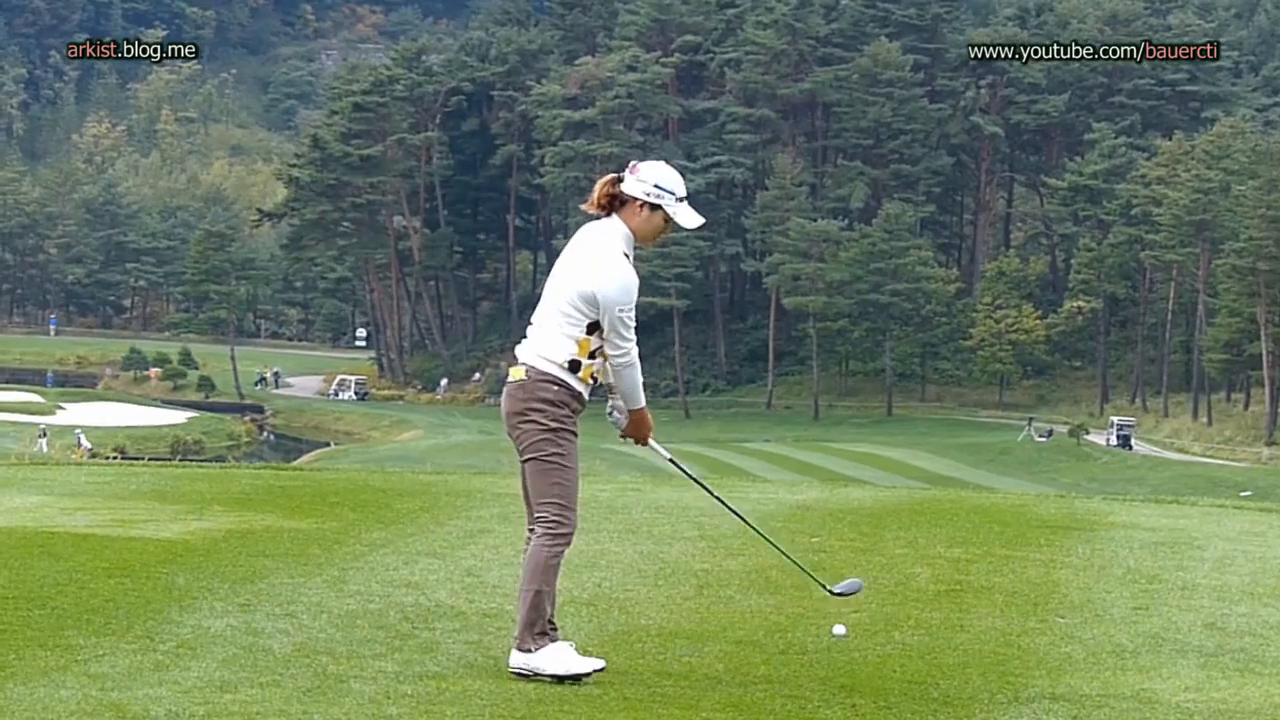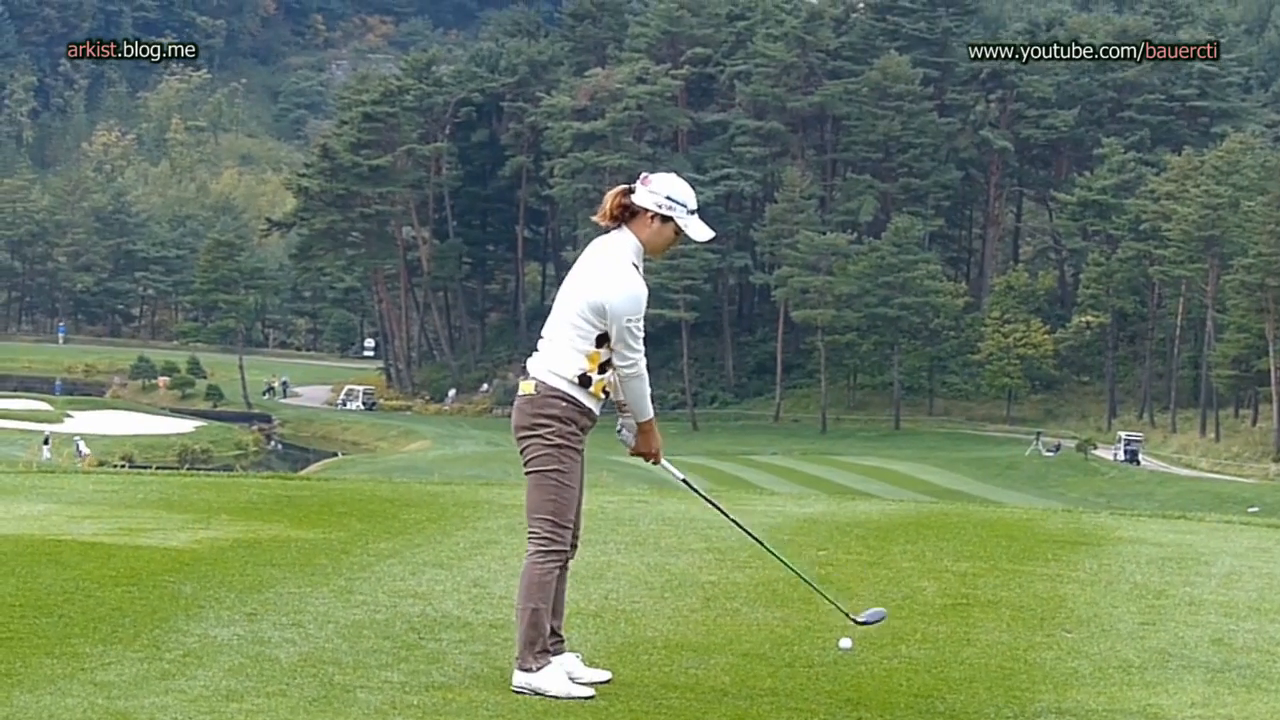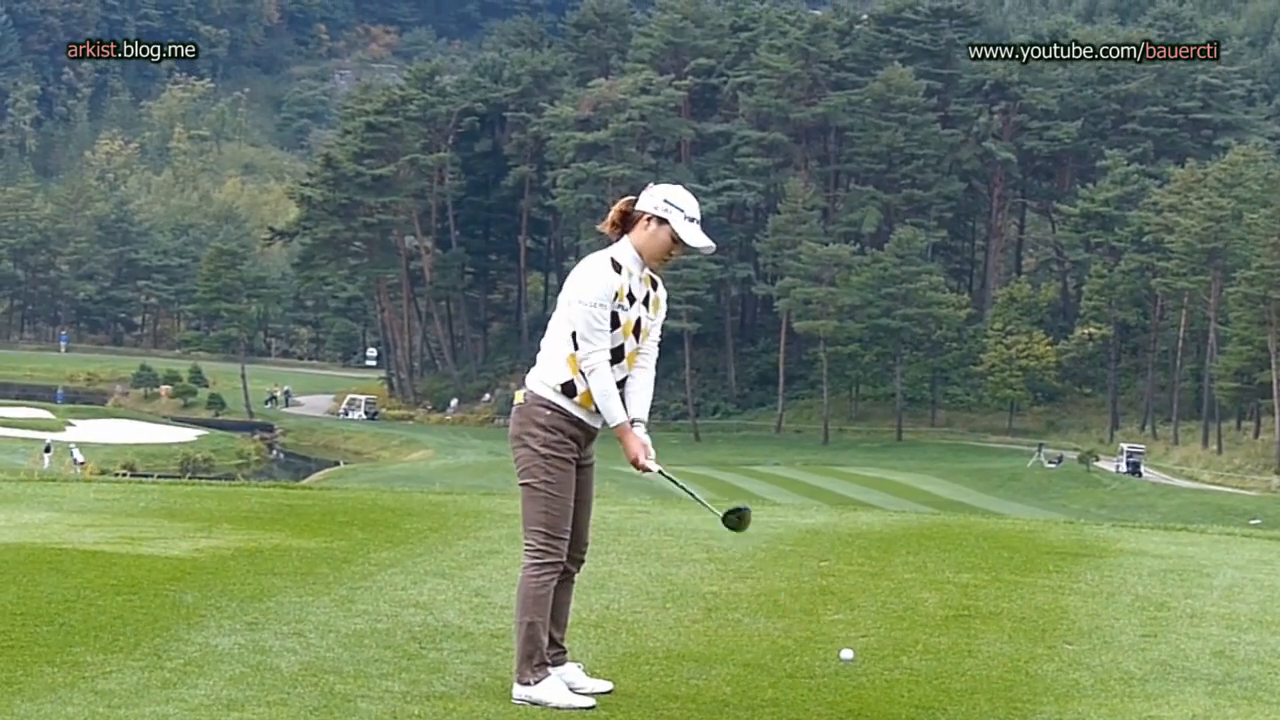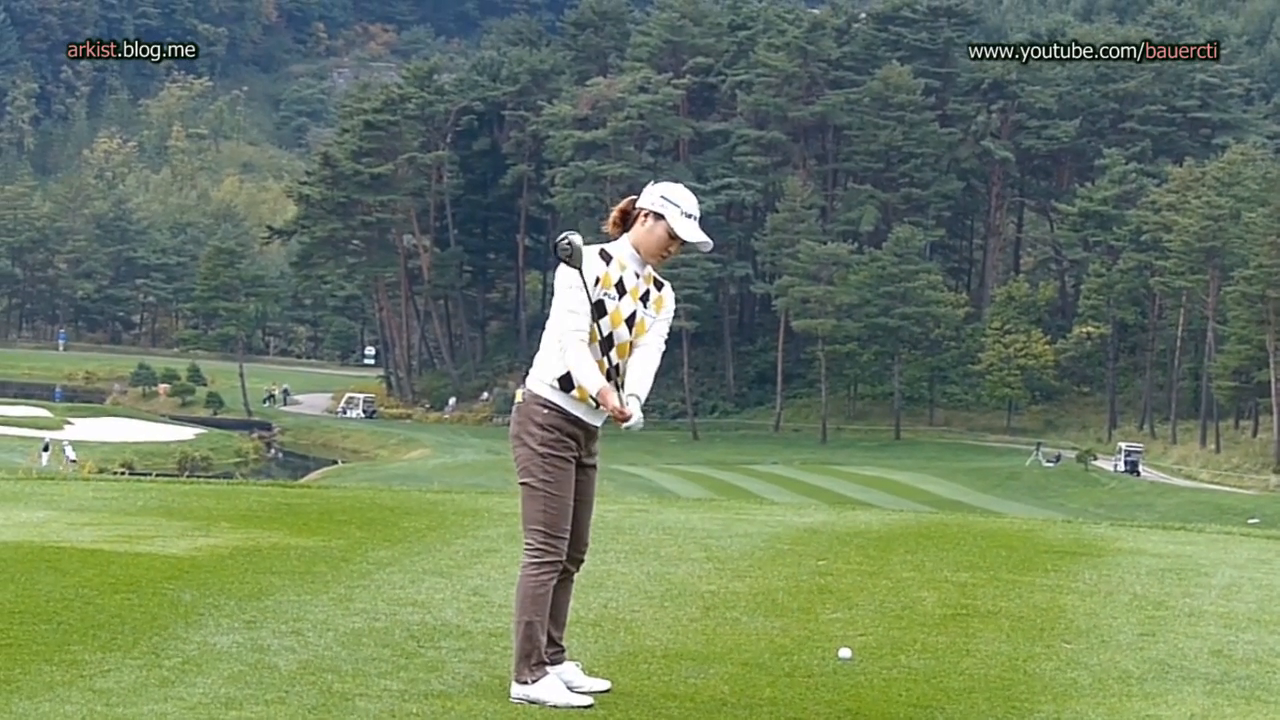
dt=0.4s
person 1, frame 1
left shoulder: (595, 235)
right shoulder: (616, 272)
right elbow: (621, 351)
left wrist: (625, 403)
right wrist: (637, 411)
left hip: (543, 392)
right hip: (545, 396)
left knee: (547, 525)
right knee: (556, 523)
left ankle: (545, 639)
right ankle: (529, 645)
person 1, frame 2
left shoulder: (606, 247)
right shoulder: (624, 282)
right elbow: (629, 362)
left wrist: (631, 411)
right wrist: (647, 426)
left hip: (557, 407)
right hip: (554, 411)
left knee: (563, 541)
right knee: (550, 540)
left ankle: (552, 652)
right ankle: (531, 665)
person 1, frame 3
left shoulder: (654, 291)
right shoulder: (599, 273)
left elbow: (642, 364)
right elbow: (593, 363)
left wrist: (638, 426)
right wrist: (623, 433)
left hip: (578, 428)
right hip: (547, 419)
left knee: (571, 554)
right knee: (546, 552)
left ankle: (554, 663)
right ankle: (530, 677)
person 1, frame 4
left shoulder: (661, 295)
right shoulder: (586, 262)
left elbow: (645, 358)
right elbow: (571, 342)
left wrist: (632, 401)
right wrist: (604, 392)
left hip: (585, 428)
right hip: (547, 416)
left knee: (571, 554)
right knee: (546, 551)
left ankle: (552, 661)
right ankle: (528, 675)
